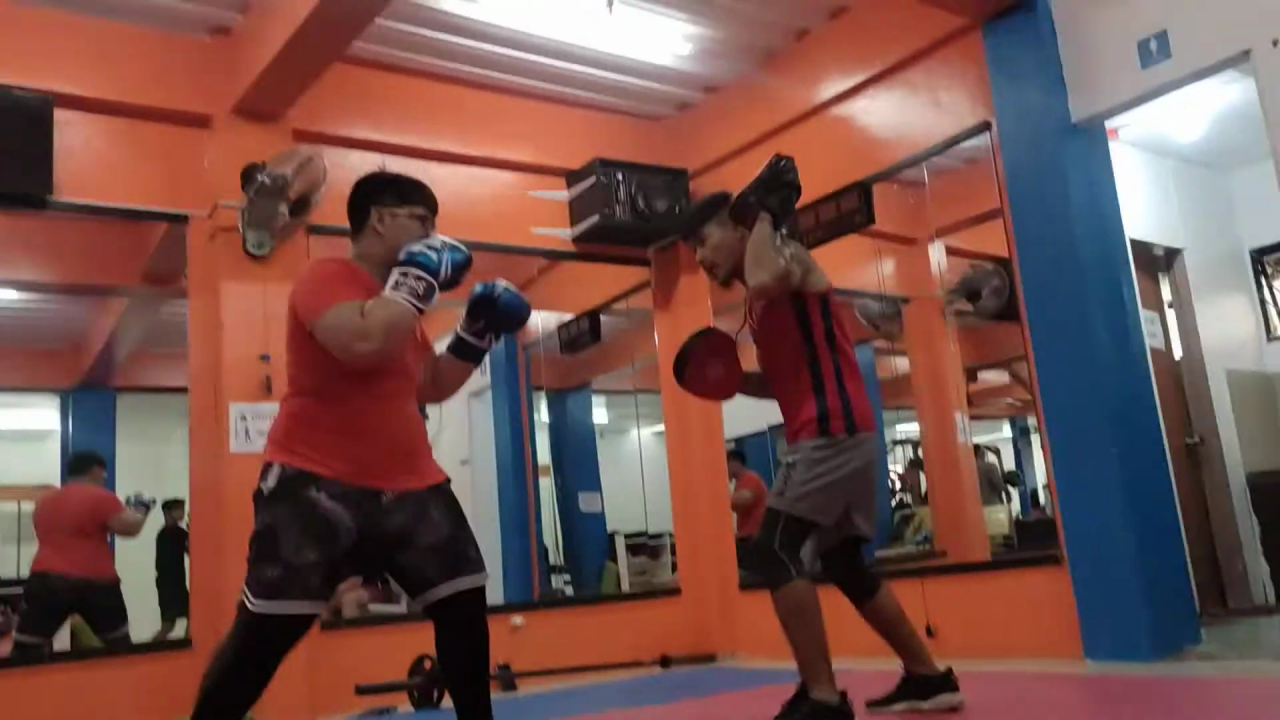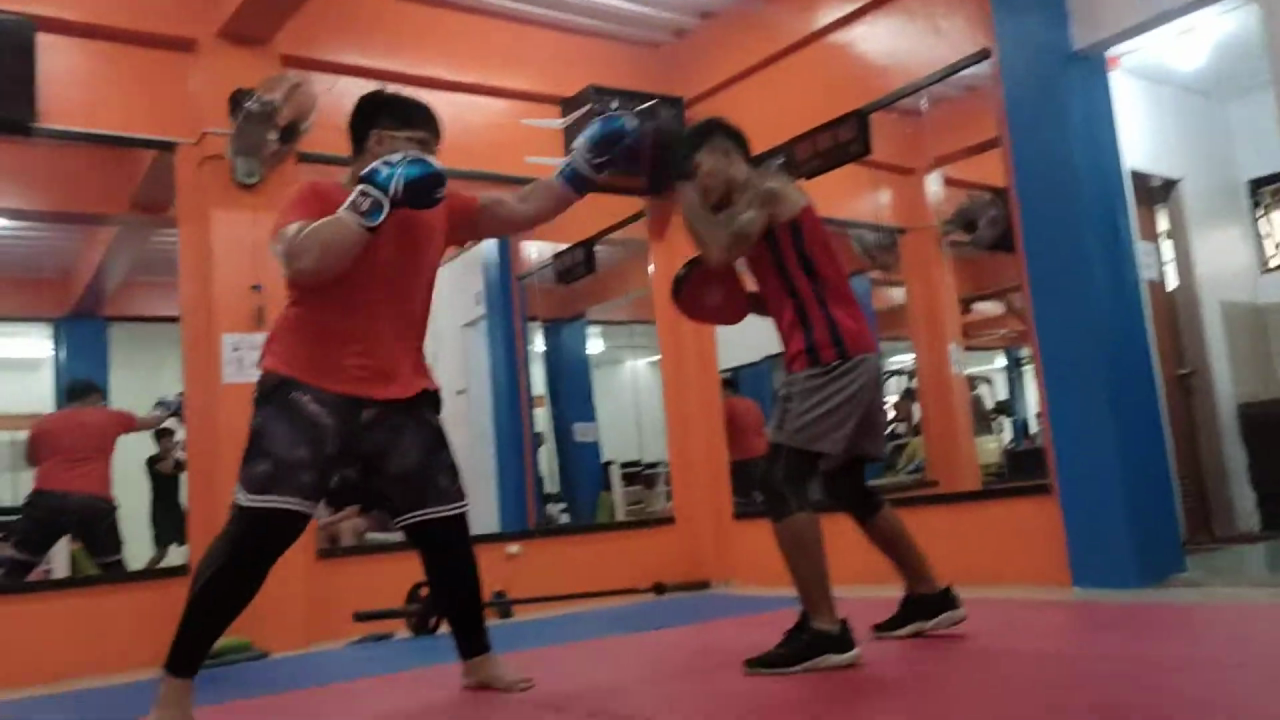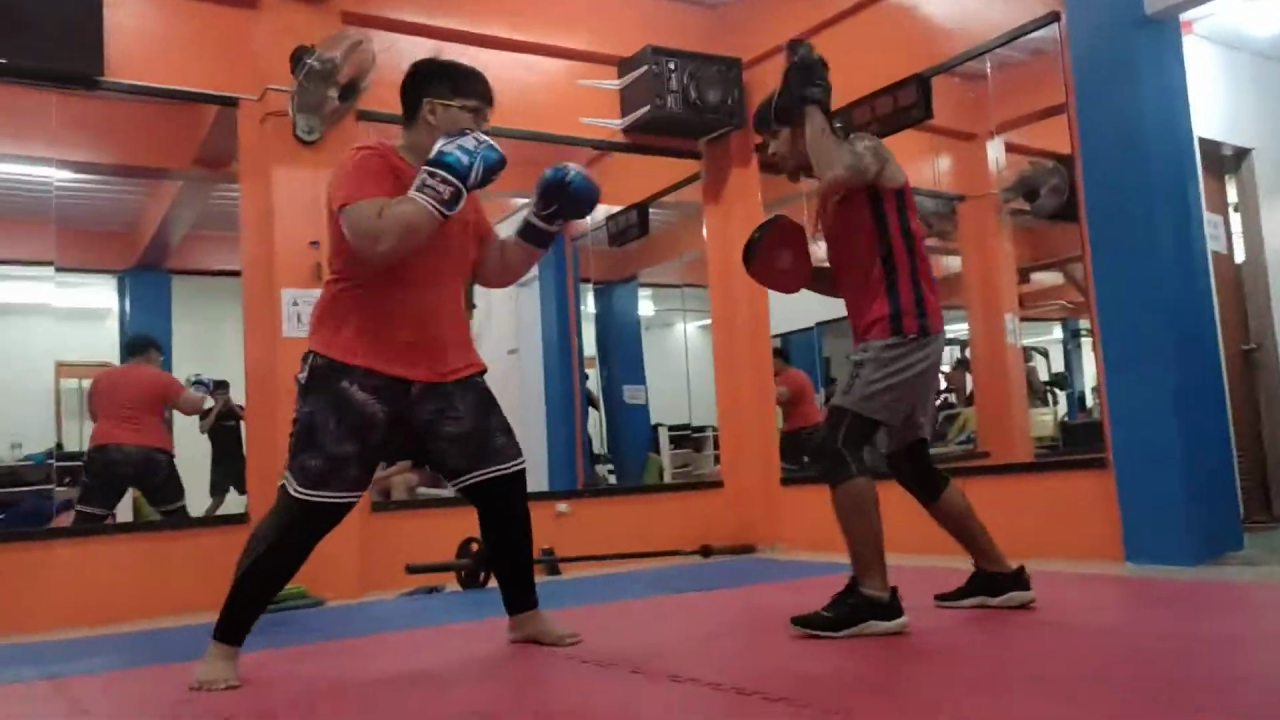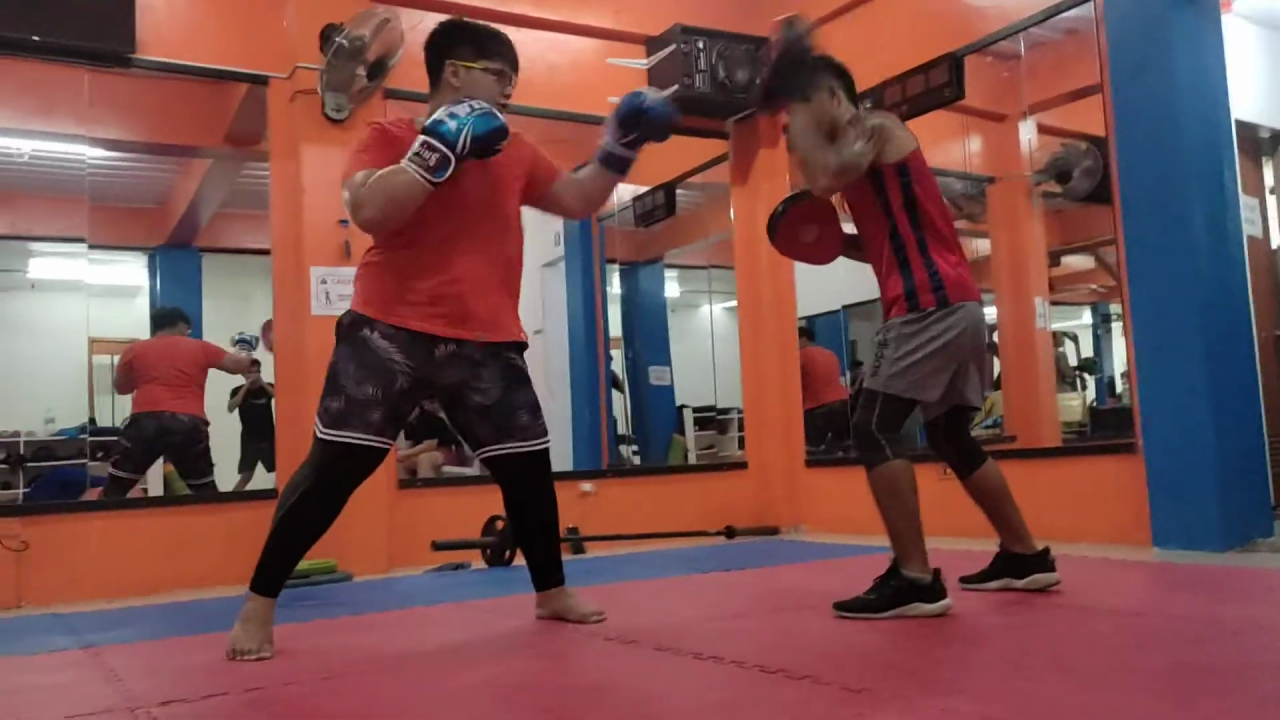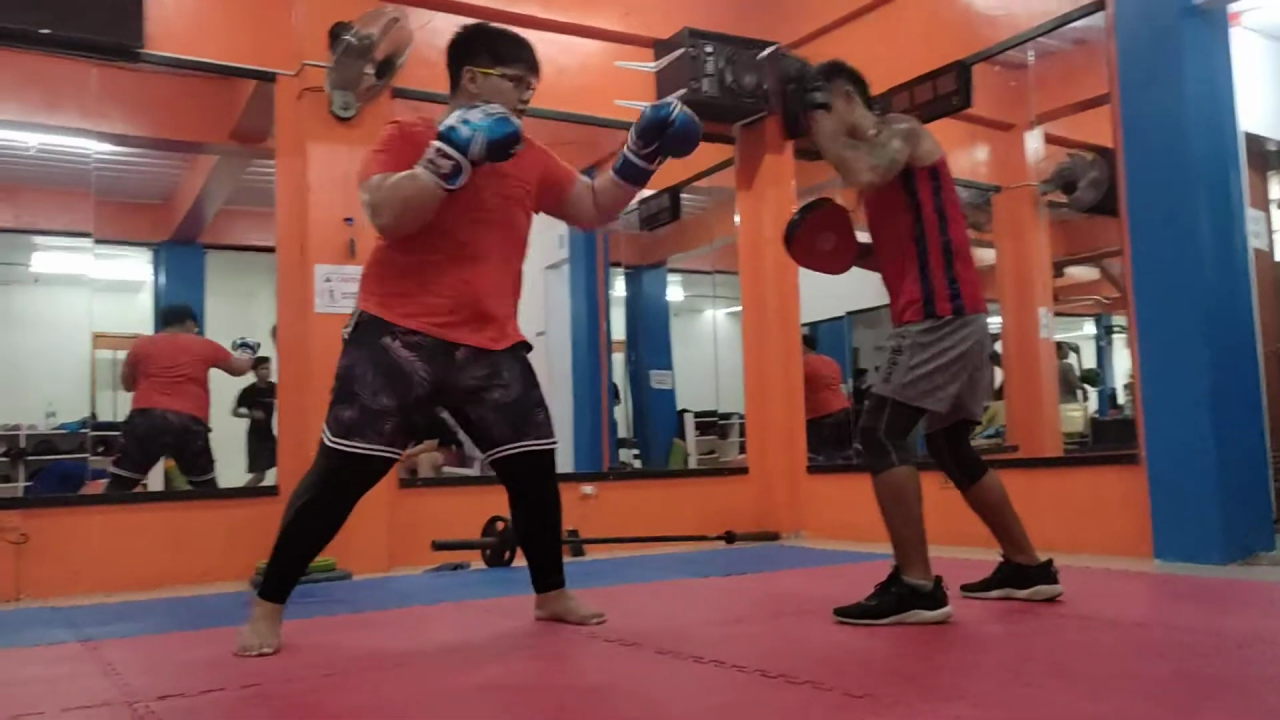
dt=0.2s
person 1, frame 1
left shoulder: (404, 288)
right shoulder: (329, 278)
left elbow: (431, 387)
right elbow: (361, 345)
left wrist: (478, 334)
right wrist: (417, 281)
left hip: (408, 485)
right hip: (318, 483)
left knee: (463, 599)
right knee: (268, 627)
person 1, frame 2
left shoulder: (436, 206)
right shoulder: (316, 197)
left elbow: (523, 210)
right elbow: (303, 263)
left wrist: (583, 166)
right wrist: (373, 195)
left hip: (398, 401)
right hip: (306, 392)
left knee: (446, 530)
right knee: (258, 530)
left ankle: (478, 660)
person 1, frame 3
left shoulder: (461, 188)
right shoulder: (369, 163)
left elbow: (497, 271)
right elbow: (380, 242)
left wrist: (548, 215)
right wrist: (445, 180)
left hip: (447, 375)
right hip: (356, 372)
left knee: (505, 486)
right knee: (308, 512)
left ankle: (525, 616)
right ankle: (223, 645)
person 1, frame 4
left shoulder: (511, 148)
right shoulder: (396, 135)
left elbow: (580, 199)
right elbow: (371, 213)
left wrist: (623, 141)
right wrist: (443, 144)
left hip: (483, 342)
right hip: (387, 331)
left knee: (527, 466)
right knee: (337, 465)
left ankle: (552, 593)
right ankle: (259, 604)
person 1, frame 5
left shoulder: (524, 153)
right shoulder: (406, 136)
left elbow: (594, 208)
right elbow: (389, 217)
left wrist: (645, 153)
right wrist: (452, 149)
left hip: (491, 344)
right hip: (402, 334)
left knee: (534, 468)
right knee: (348, 469)
left ankle: (554, 596)
right ankle: (268, 607)
person 2, frame 1
left shoulder: (785, 254)
right shoulder: (766, 291)
left elbow: (761, 281)
left wrist: (761, 215)
right wrist: (732, 381)
left hip: (834, 431)
right hip: (845, 432)
left knee: (774, 549)
right knee: (842, 562)
right ankle: (929, 676)
person 2, frame 2
left shoulder: (765, 186)
right shoulder: (758, 211)
left elbow: (718, 251)
left wrist: (681, 183)
left hip: (829, 358)
right hip: (848, 356)
left knee: (780, 482)
right knee: (845, 485)
left ankle: (823, 630)
right ankle: (929, 595)
person 2, frame 3
left shoulder: (862, 149)
right shoulder: (830, 199)
left elbow: (836, 174)
left wrist: (810, 108)
right wrist: (800, 274)
left hip: (903, 331)
right hip: (898, 335)
left knee: (837, 447)
right knee: (909, 463)
left ankle: (873, 594)
right ankle: (999, 575)
person 2, frame 4
left shoulder: (875, 128)
right shoulder: (859, 153)
left elbow: (820, 178)
left wrist: (789, 102)
left hip: (930, 305)
right hip: (954, 304)
left knee: (872, 428)
right knee: (949, 435)
left ankle: (913, 578)
right ankle: (1024, 555)
person 2, frame 5
left shoulder: (900, 130)
right shoulder: (880, 151)
left elbow: (866, 173)
left wrist: (812, 112)
left hip: (941, 315)
right hip: (942, 316)
left knee: (880, 433)
right knee: (952, 447)
left ankle: (917, 585)
right ankle: (1029, 567)
person 3, frame 1
left shoulder: (44, 503)
right shoulder: (100, 498)
right elbow: (129, 528)
right wrist: (141, 509)
left hip: (45, 580)
right hip: (94, 582)
left knee: (24, 651)
right knee: (120, 645)
person 3, frame 2
left shoulder: (44, 423)
right shoulder: (110, 418)
left elbow: (32, 459)
right elbow: (148, 422)
right wrist: (166, 409)
left hip: (47, 499)
right hip: (94, 502)
right knee: (113, 568)
person 3, frame 3
left shoulder: (100, 379)
right shoulder: (160, 379)
right elbow: (193, 407)
left hip: (104, 453)
right hip: (149, 455)
left knee: (85, 522)
right knee: (177, 517)
person 3, frame 4
left shoulder: (136, 350)
right shoulder: (199, 348)
left elbow: (120, 387)
right elbow: (239, 365)
left hip: (146, 422)
right hip: (188, 425)
left knee: (115, 487)
right knee: (205, 490)
person 3, frame 5
left shoulder: (141, 346)
right shoulder: (204, 346)
left elbow: (128, 384)
right elbow: (240, 367)
right wrist: (246, 350)
left hip: (145, 418)
right hip: (188, 423)
left knee: (119, 485)
right knee: (206, 487)
